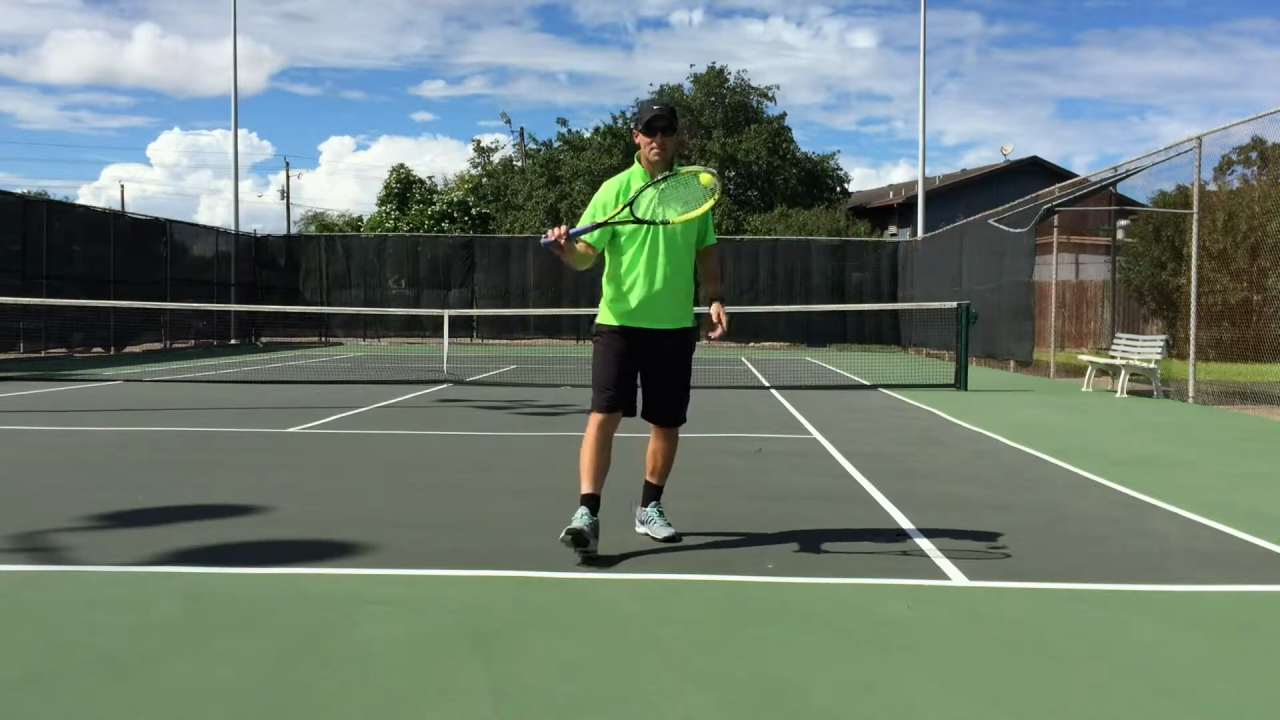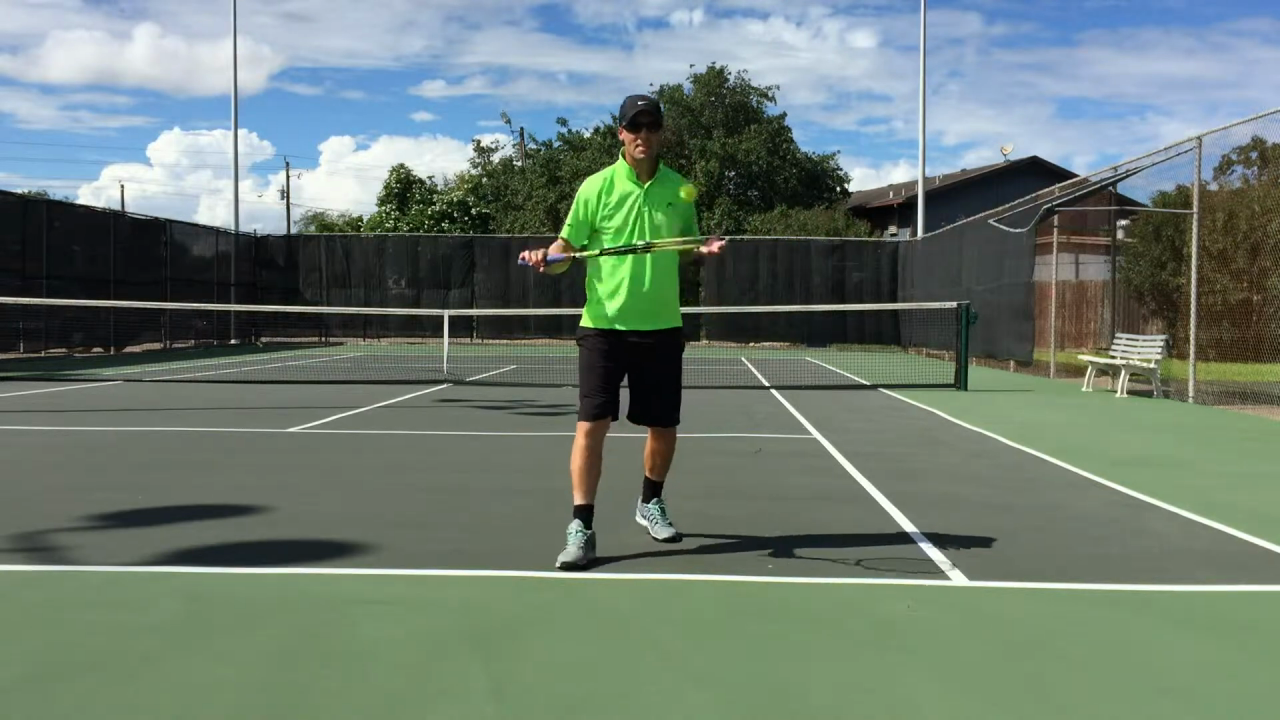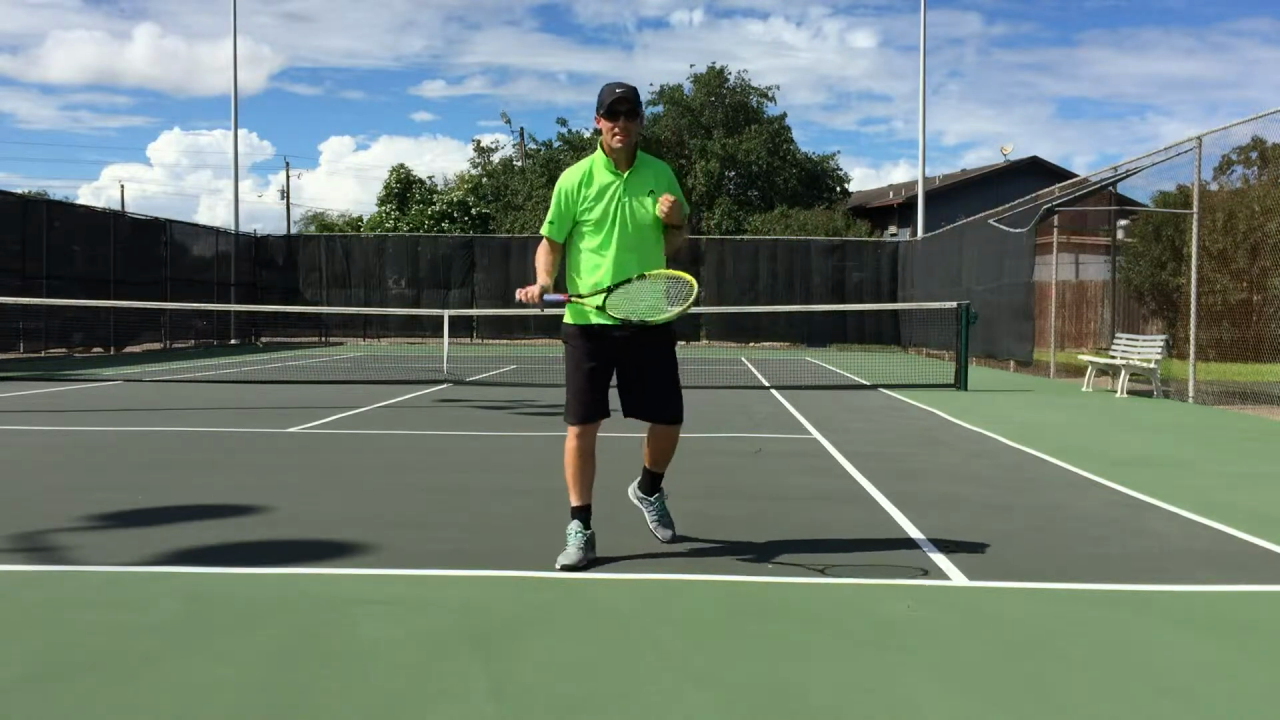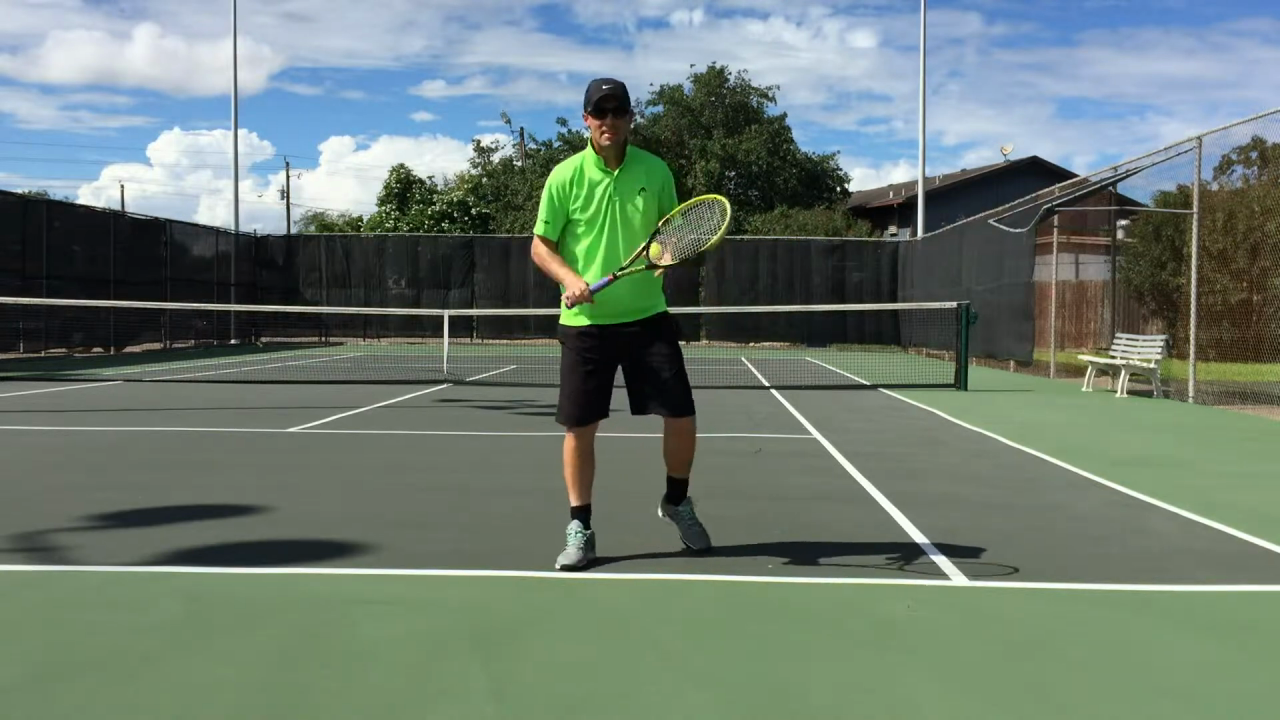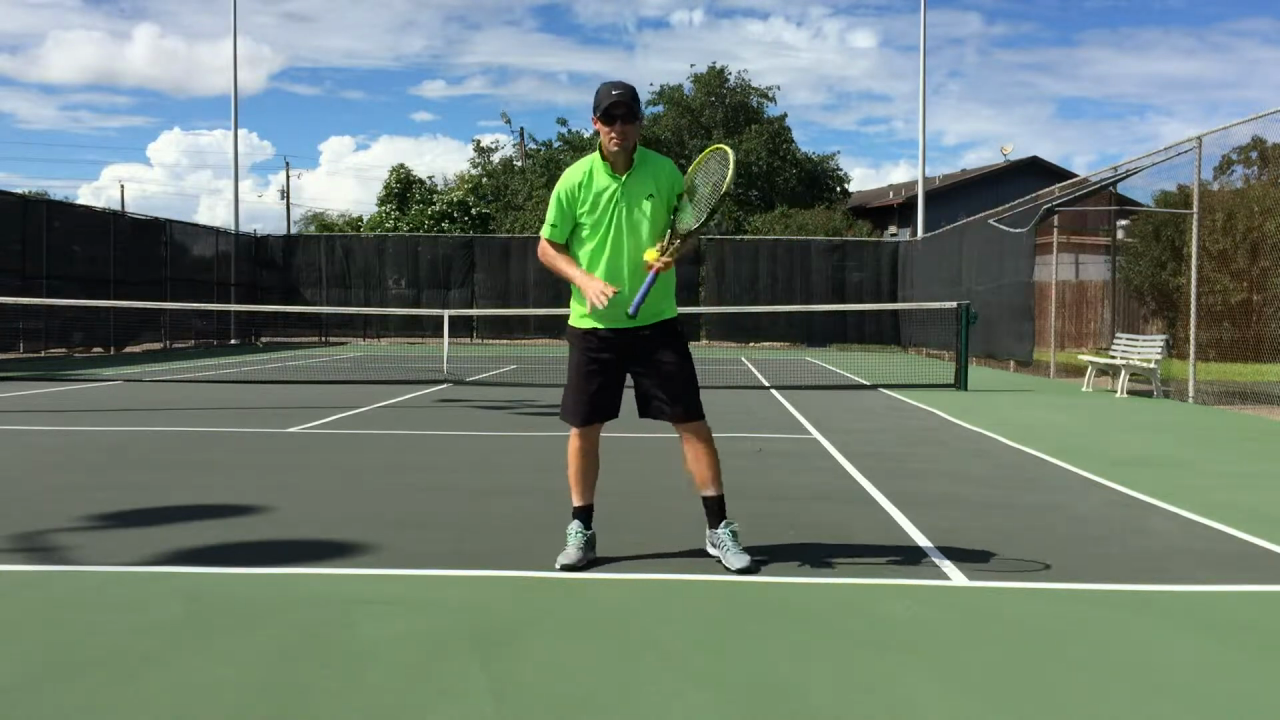
dt=0.2s
person 1, frame 1
right shoulder: (614, 189)
left elbow: (705, 251)
right elbow: (585, 255)
left wrist: (715, 298)
right wrist: (566, 248)
left hip: (674, 326)
right hip: (620, 323)
left knee: (667, 424)
right knee: (603, 416)
left ankle: (649, 508)
right ankle: (587, 517)
person 1, frame 2
left shoulder: (678, 186)
right shoulder: (597, 187)
left elbow: (688, 248)
right elbow: (567, 247)
left wrist: (702, 248)
right wrist: (546, 259)
left hip: (662, 327)
right hip: (605, 325)
left knee: (663, 425)
right knee: (592, 424)
left ankle: (649, 504)
right ankle: (581, 530)
person 1, frame 3
left shoulder: (661, 174)
right shoulder: (574, 179)
left elbow: (677, 239)
right elbow: (550, 242)
left wrist: (678, 223)
right wrist: (541, 281)
left hip: (649, 320)
right hip: (588, 322)
left knee: (668, 420)
right knee: (582, 425)
left ankle: (648, 490)
right ankle: (580, 531)
person 1, frame 4
left shoulder: (655, 170)
right shoulder: (565, 176)
right elbow: (540, 244)
right wrist: (570, 279)
left hip: (646, 317)
right hip: (585, 322)
left knee: (680, 417)
right knee: (578, 427)
left ankle: (675, 502)
right ankle: (580, 532)
person 1, frame 5
left shoulder: (665, 171)
right shoulder: (574, 180)
right elbow: (548, 246)
left wrist: (673, 253)
right wrist: (586, 282)
left hip: (657, 322)
right hip: (594, 326)
left knee: (691, 422)
right knee: (583, 428)
left ankle: (720, 530)
right ankle: (581, 531)
